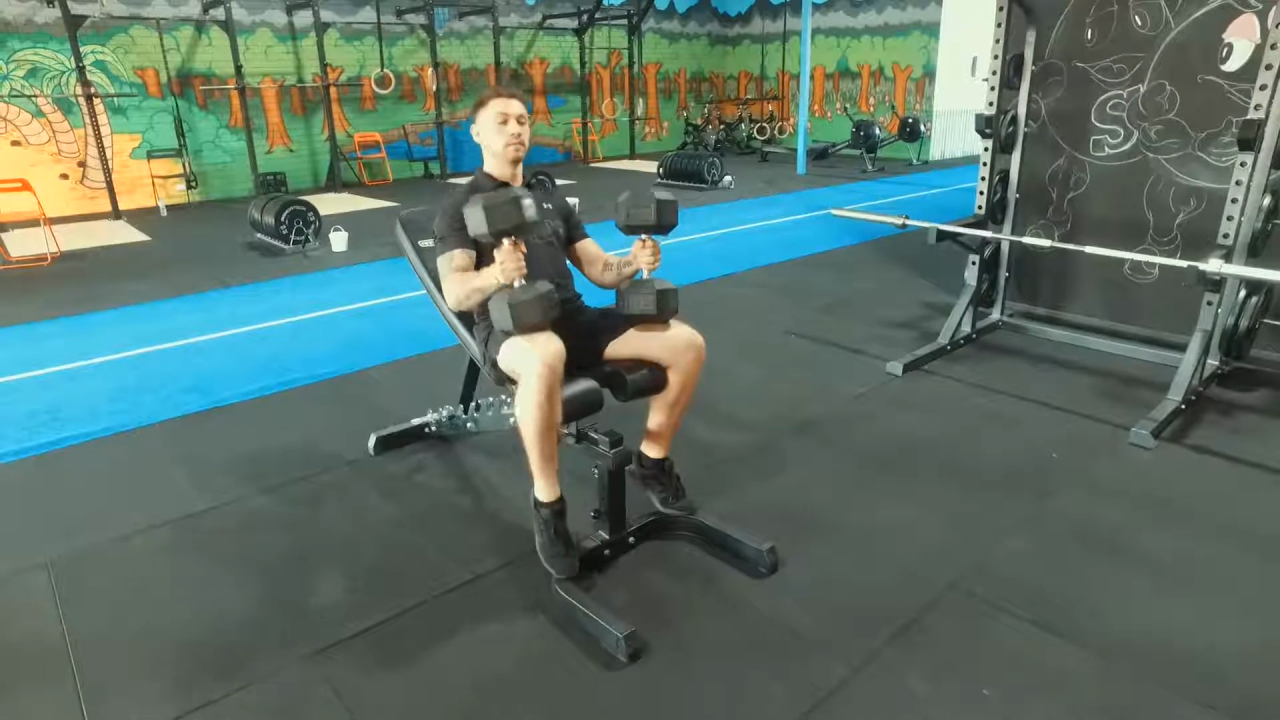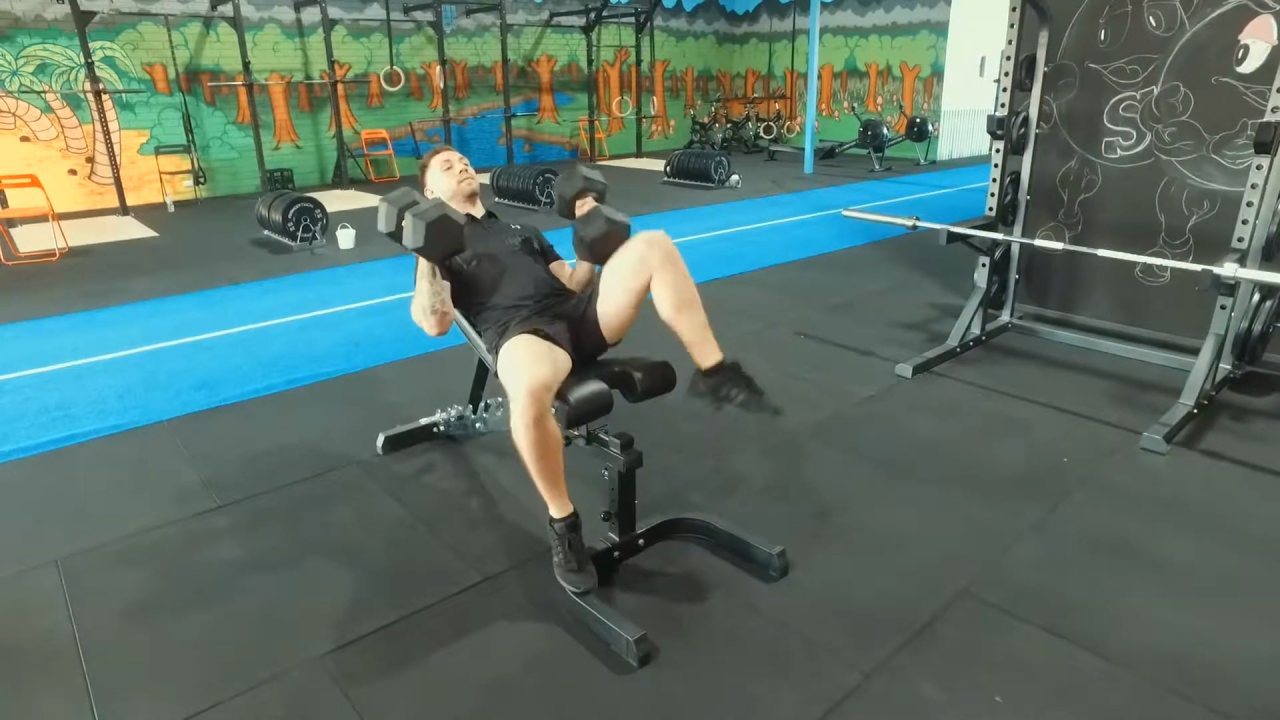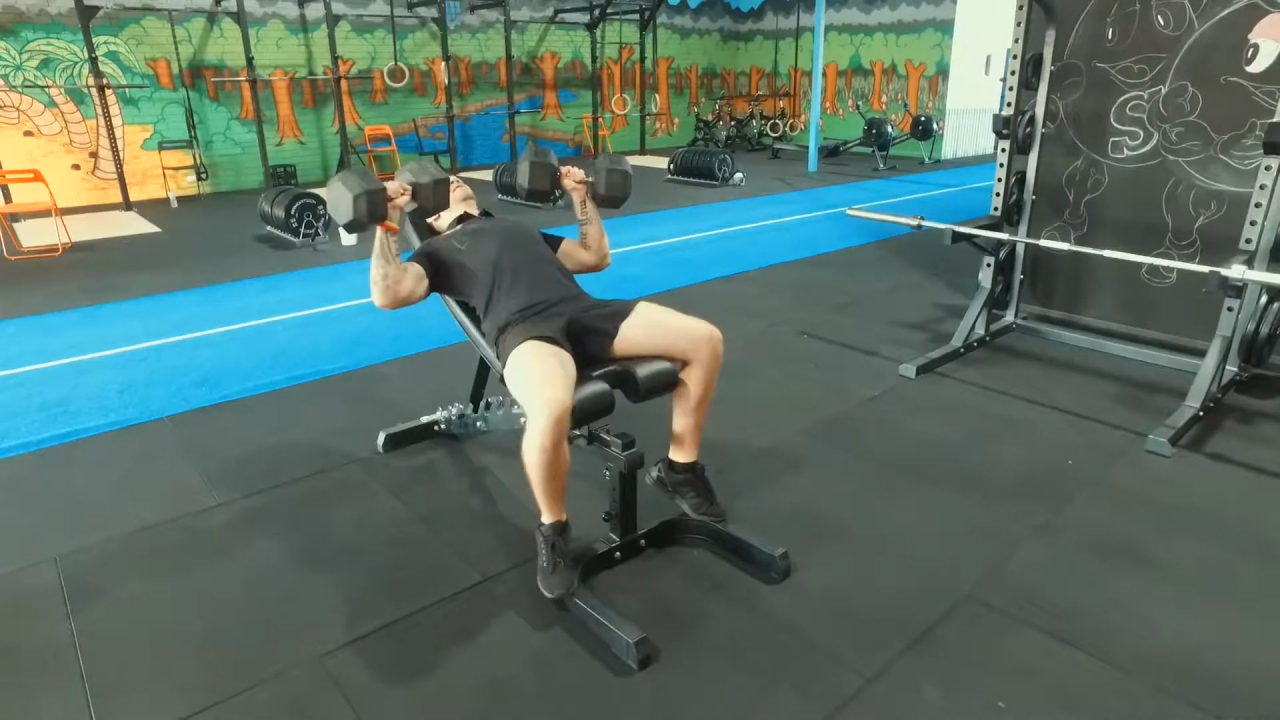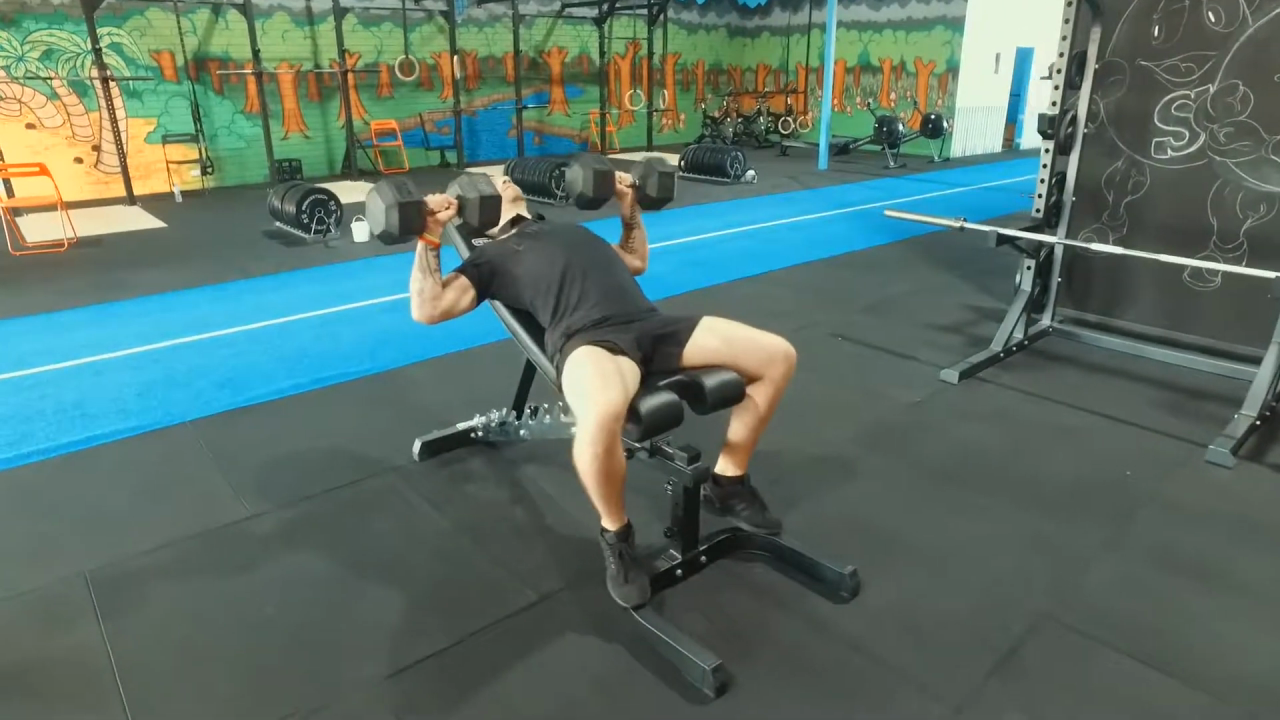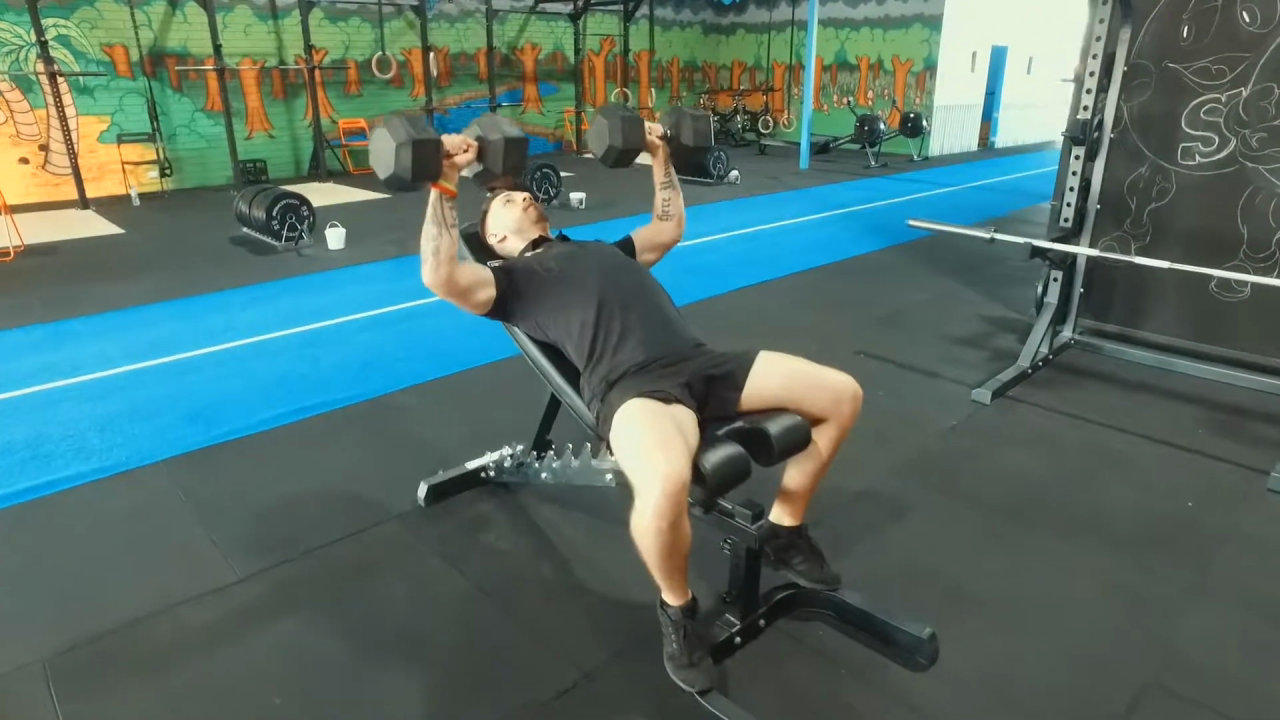
dt=1s
person 1, frame 1
left shoulder: (552, 200)
right shoulder: (460, 206)
left elbow: (598, 268)
right elbow: (455, 293)
left wrist: (635, 262)
right wrist: (496, 273)
left hip: (573, 318)
right hip: (511, 327)
left knee: (687, 345)
right knee: (546, 359)
left ankle: (652, 463)
right ankle: (548, 506)
person 1, frame 2
left shoulder: (522, 231)
left elbow: (573, 284)
right elbow: (435, 323)
right wrist: (425, 253)
left hip: (578, 316)
right hip: (521, 333)
left knee: (652, 245)
right knee: (531, 389)
left ankle: (715, 375)
right ankle: (563, 524)
person 1, frame 3
left shoulder: (523, 229)
right shoulder: (437, 250)
left elbow: (596, 258)
right elbow: (388, 295)
left wrist: (581, 198)
right wrist: (387, 221)
left hip: (586, 311)
right hip: (525, 328)
left knee: (705, 341)
right knee: (551, 412)
left ankle: (680, 468)
right ankle: (552, 529)
person 1, frame 4
left shoulder: (570, 229)
right shoulder: (491, 256)
left elbow: (636, 262)
right elbow: (427, 308)
left wrist: (628, 205)
right wrist: (431, 234)
left hip: (652, 323)
right hip: (588, 337)
left knee: (778, 357)
right knee: (602, 414)
left ankle: (728, 481)
right ankle: (616, 535)
person 1, frame 5
left shoulder: (601, 250)
right shoulder: (511, 279)
left elbow: (670, 228)
right elbow: (440, 276)
left wrist: (660, 160)
right wrist: (445, 183)
left hip: (701, 362)
right hip: (631, 385)
left knee: (842, 395)
right knee: (666, 487)
left ankle: (783, 531)
right ankle: (678, 609)
